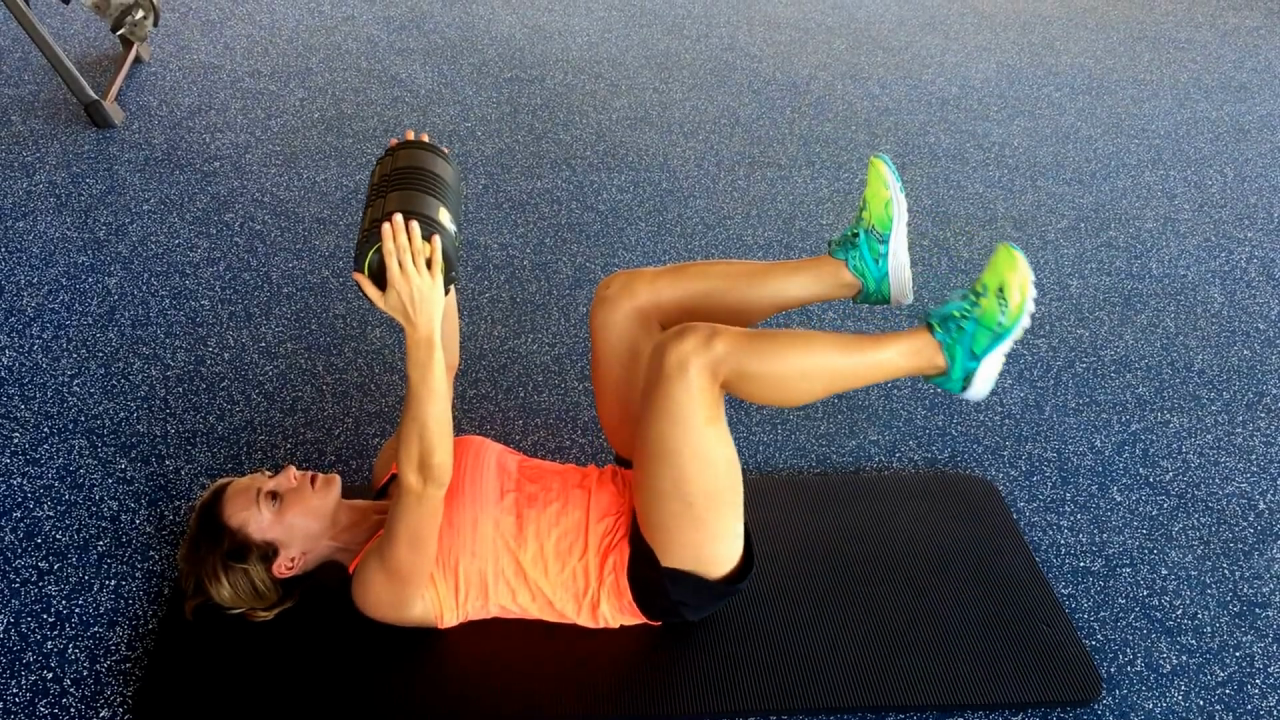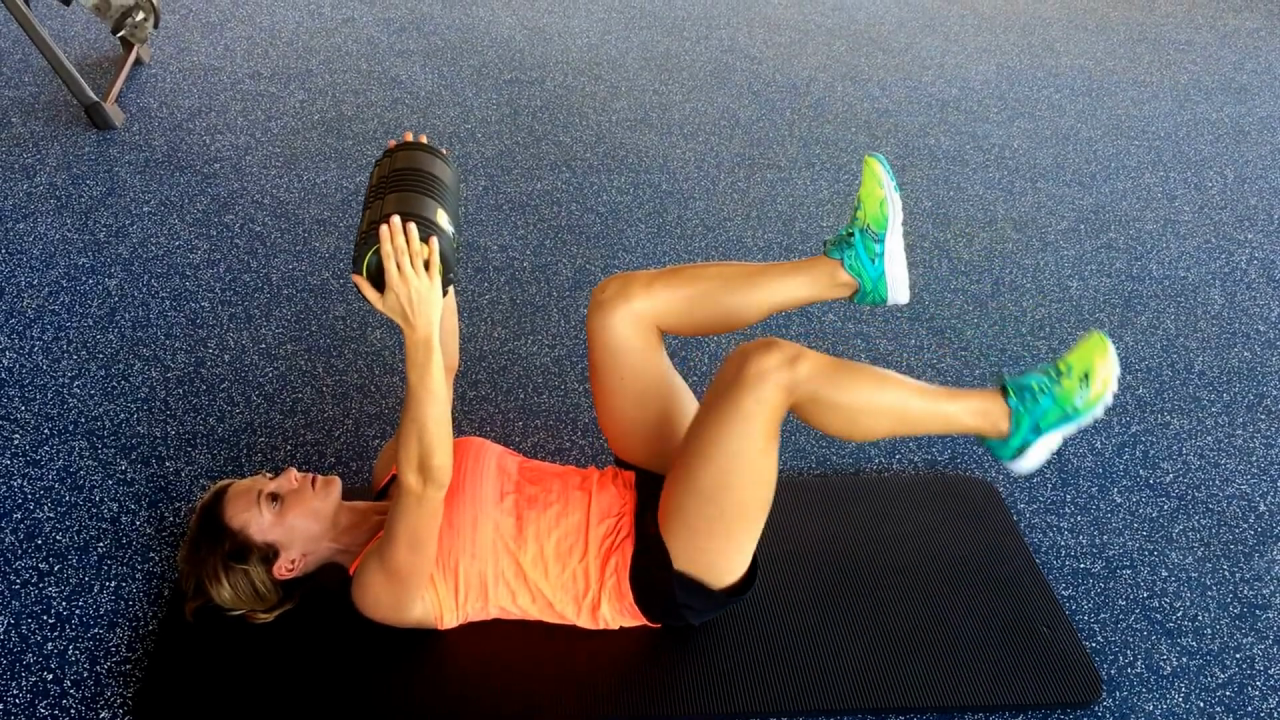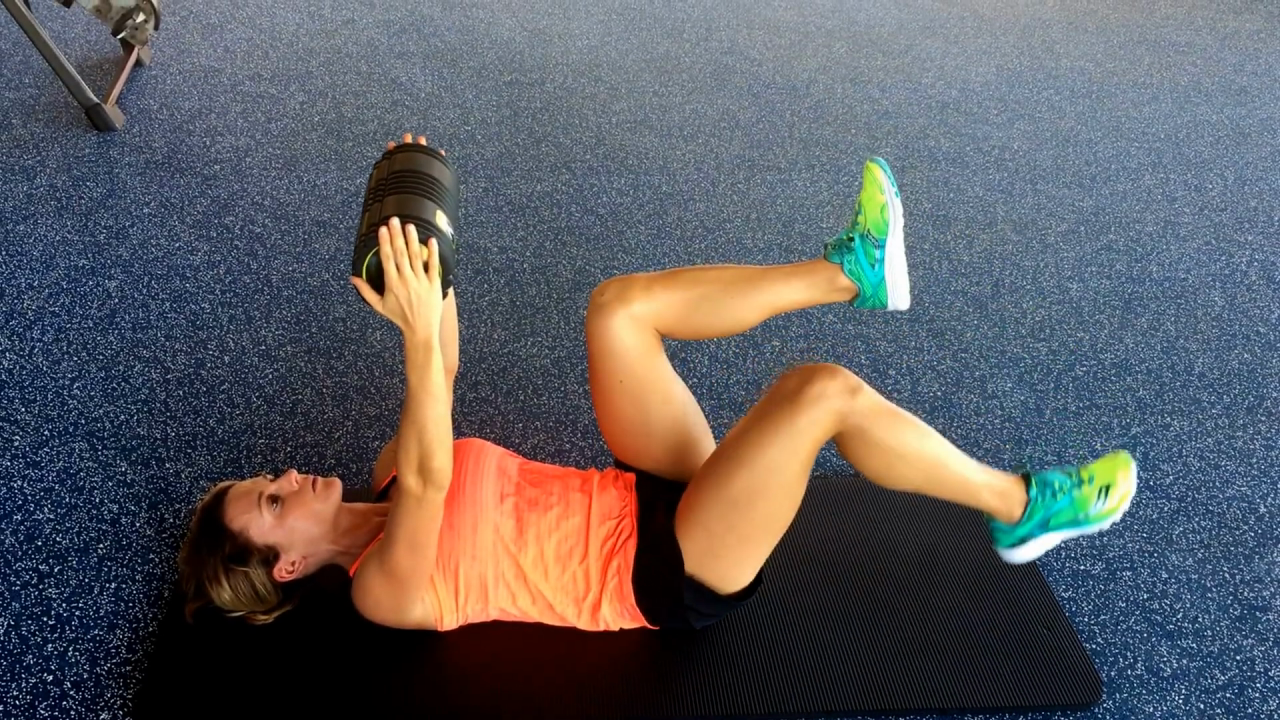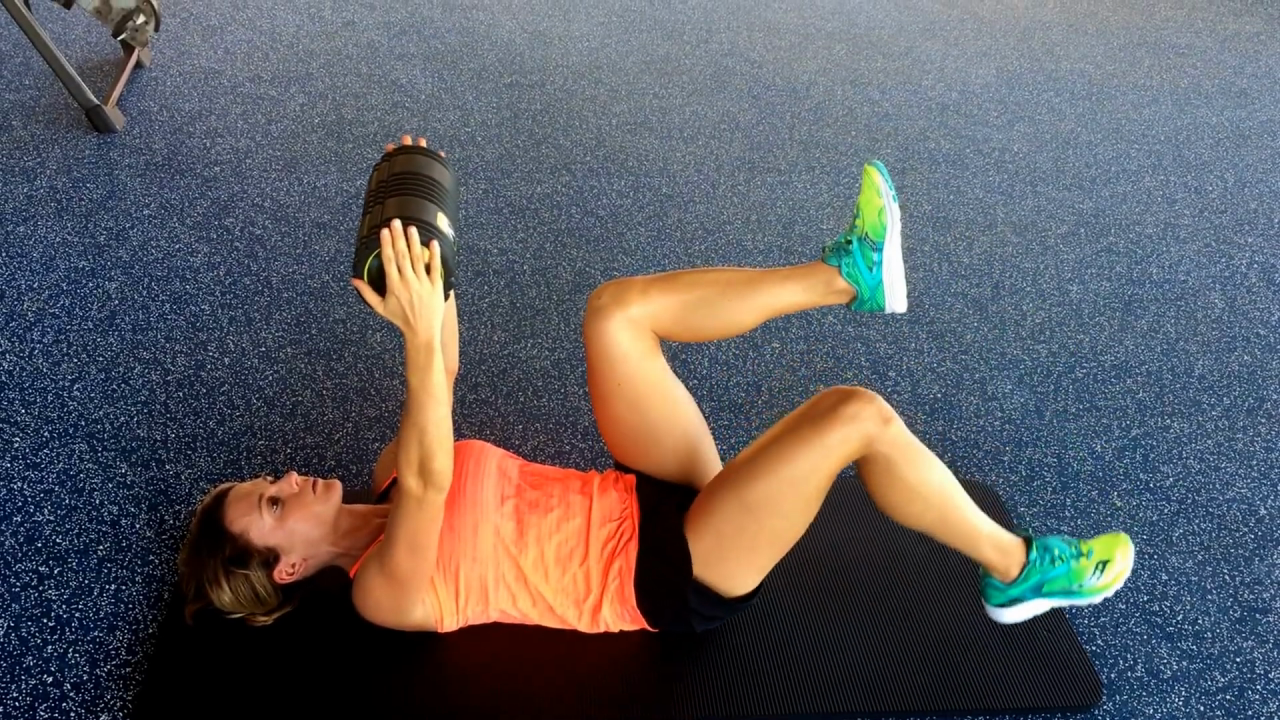
dt=0.3s
person 1, frame 1
left shoulder: (386, 483)
right shoulder: (387, 584)
left elbow: (439, 374)
right elbow: (434, 475)
left wrist: (430, 258)
right wrist: (419, 327)
left hip: (630, 503)
right hip: (667, 574)
left knee: (624, 297)
right knee: (693, 351)
left ankle: (855, 270)
right ankle: (944, 349)
person 1, frame 2
left shoulder: (387, 485)
right shoulder: (388, 585)
left elbow: (443, 372)
right elbow: (433, 476)
left wrist: (427, 255)
right wrist: (417, 326)
left hip: (645, 500)
right hip: (668, 574)
left knee: (621, 300)
right knee: (770, 364)
left ankle: (851, 270)
right ankle: (1009, 417)
person 1, frame 3
left shoulder: (386, 488)
right shoulder: (387, 586)
left elbow: (442, 376)
right elbow: (435, 478)
left wrist: (427, 253)
right wrist: (416, 329)
left hip: (646, 500)
right hip: (672, 576)
left knee: (620, 305)
right knee: (824, 390)
left ankle: (852, 274)
right ankle: (1021, 509)
person 1, frame 4
left shoulder: (386, 489)
right shoulder: (387, 589)
left elbow: (440, 380)
right elbow: (434, 478)
left wrist: (427, 262)
right wrist: (416, 330)
left hip: (652, 502)
right hip: (671, 572)
left knee: (617, 308)
right knee: (857, 415)
left ankle: (848, 277)
right ankle: (1016, 572)
